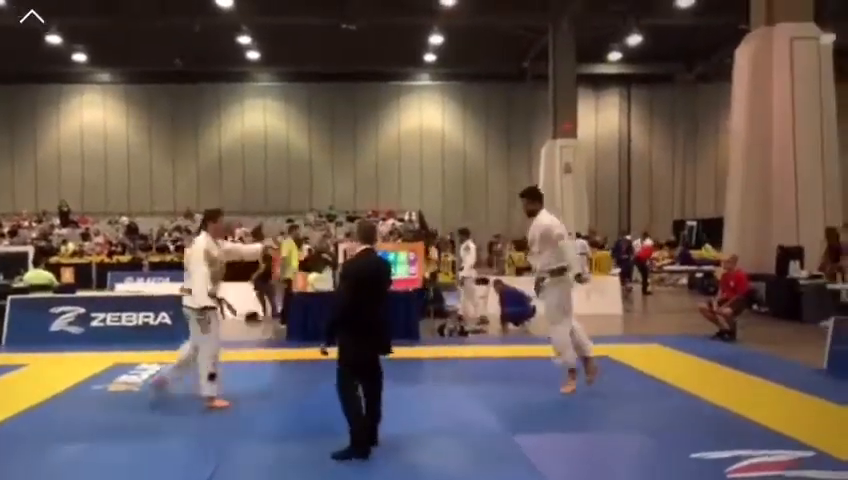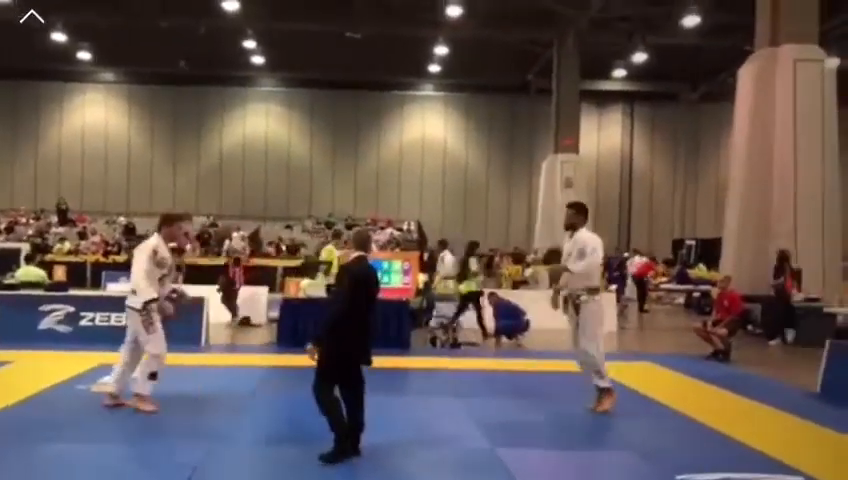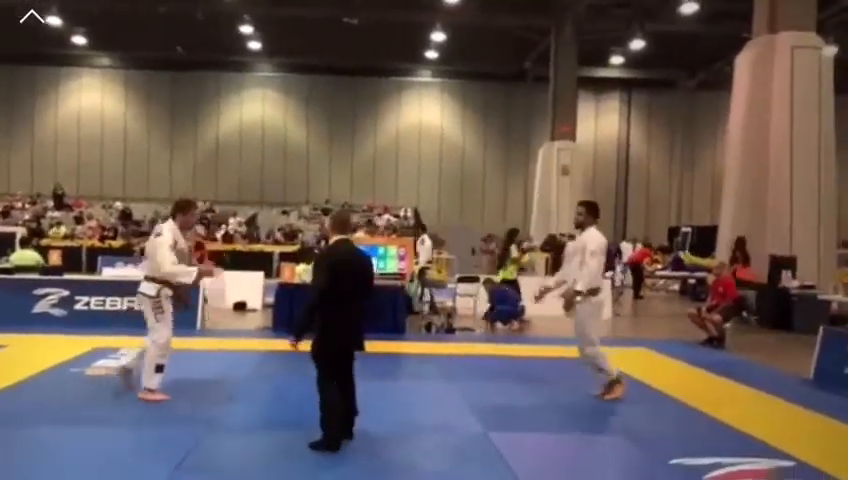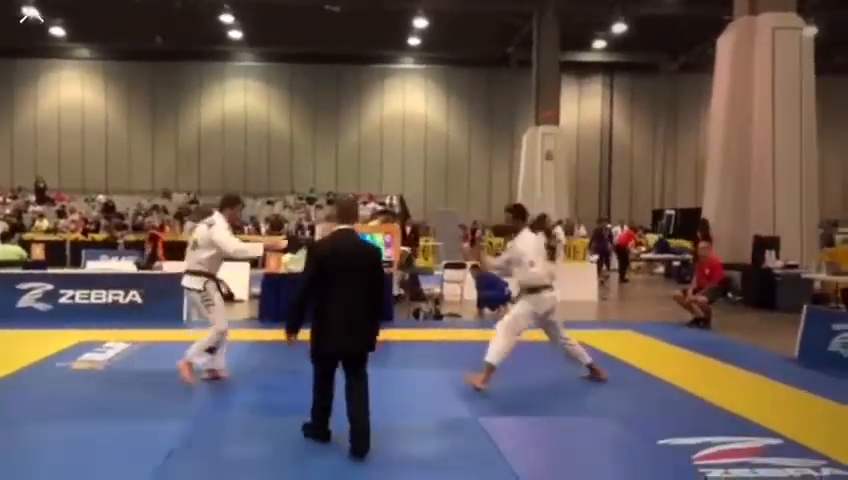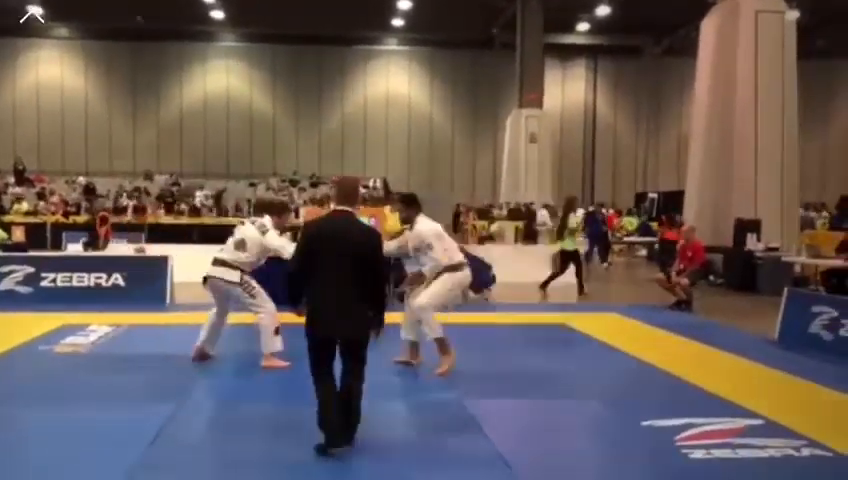
dt=0.5s
person 1, frame 1
left shoulder: (352, 266)
right shoulder: (383, 265)
left elbow: (343, 305)
left wrist: (329, 338)
left hip: (355, 336)
right hip: (375, 334)
left knee: (347, 386)
right knee: (371, 383)
left ankle: (359, 444)
right ankle: (370, 435)
person 1, frame 2
left shoulder: (349, 269)
right shoulder: (371, 273)
left elbow: (338, 309)
left wrist: (317, 340)
left hip: (340, 341)
right hip: (357, 340)
left knee: (322, 387)
right knee: (352, 389)
left ankle: (344, 441)
right ankle: (352, 441)
person 1, frame 3
left shoulder: (327, 256)
right shoulder: (363, 258)
left elbow: (317, 297)
right elbow: (367, 294)
left wrist: (299, 332)
left hip: (329, 331)
right hip: (351, 330)
left knee: (328, 381)
right knee: (345, 378)
left ankle: (331, 438)
right ankle: (346, 427)
person 1, frame 4
left shoulder: (320, 248)
right shoulder: (371, 251)
left elbow: (306, 289)
right elbow: (379, 293)
left wrist: (293, 323)
right wrist: (374, 324)
left hip: (327, 328)
right hip: (360, 329)
left knee: (323, 379)
right knee: (357, 383)
left ankle: (320, 429)
right ankle: (360, 443)
person 1, frame 5
left shoulder: (312, 229)
right shoulder: (370, 235)
left elbow: (296, 269)
right elbow: (379, 280)
left wrist: (297, 299)
right wrist: (377, 316)
left hip: (320, 315)
right hip: (356, 316)
left knee: (322, 372)
right knee: (353, 373)
left ankle: (332, 433)
right ankle: (346, 431)
person 2, frame 1
left shoulder: (547, 223)
right shoulder: (538, 223)
left elbow: (567, 246)
left wrist: (577, 273)
right wrist: (540, 278)
left hip: (556, 280)
right hip: (549, 280)
left knee: (557, 326)
right knee: (566, 322)
left ankle: (571, 373)
right ankle: (588, 360)
person 2, frame 2
left shoulder: (590, 239)
right shoulder: (569, 241)
left elbow: (593, 264)
left wrist: (567, 268)
right wrist: (558, 290)
left hip: (589, 301)
right hip: (576, 300)
left knee: (590, 348)
right knee: (582, 349)
left ankle: (607, 392)
right ankle: (602, 391)
person 2, frame 3
left shoulder: (594, 239)
right shoulder: (582, 239)
left elbow: (591, 268)
right elbow: (571, 270)
left wrist: (575, 291)
right wrist: (549, 287)
left hip: (587, 300)
right hip: (579, 299)
left knee: (589, 346)
right knee: (586, 346)
left ankle: (616, 382)
right ankle: (610, 382)
person 2, frame 4
left shoulder: (525, 245)
right shoulder: (518, 242)
left elbow: (536, 275)
right elbow: (503, 263)
left wrist: (519, 279)
right wrist: (487, 262)
left hip: (536, 297)
right hip: (546, 296)
left knee: (505, 330)
right knee: (559, 336)
left ankle: (483, 377)
right ankle: (594, 369)
person 2, frame 5
left shoulder: (425, 230)
right shoulder: (414, 230)
left elbow: (438, 260)
right elbow: (394, 246)
left wrist: (419, 275)
left hip: (456, 274)
right hip: (445, 273)
left knee: (421, 306)
right knee: (412, 305)
left ankle: (446, 353)
right ankle: (412, 354)
person 3, frame 1
left shoulder: (216, 244)
right shoulder: (201, 247)
left elbow: (238, 250)
right elbow: (197, 278)
left wrist: (262, 248)
right wrist: (206, 306)
left hip: (205, 302)
right hip: (200, 303)
left knee: (194, 347)
right knee: (209, 349)
left ankle: (164, 379)
right ankle: (210, 396)
person 3, frame 2
left shoulder: (162, 249)
right shoulder: (150, 247)
right elbow: (139, 277)
left wrist: (173, 291)
right wrist: (157, 300)
left hip: (144, 305)
right hip: (143, 306)
left knee: (132, 351)
right knee: (156, 350)
left ankle: (113, 394)
right ankle: (139, 396)
person 3, frame 3
left shoulder: (174, 233)
right shoulder: (166, 236)
right elbow: (168, 268)
left wrist: (199, 270)
right wrist: (198, 271)
left hip: (160, 291)
right hip: (155, 292)
left knee: (157, 337)
right knee: (161, 339)
left ankle: (130, 368)
right ankle: (149, 388)
person 3, frame 4
left shoulder: (212, 224)
right shoulder: (218, 227)
right elbow: (234, 248)
right wrist: (266, 246)
left hip: (197, 280)
right hip: (200, 284)
left knee: (218, 326)
right knee: (220, 327)
left ankle: (213, 368)
right ankle: (188, 362)
person 3, frame 5
left shoulder: (252, 223)
right shoulder: (268, 233)
right elbow: (290, 251)
left hip: (215, 272)
right hip: (232, 275)
left knee: (220, 310)
right knee: (266, 309)
left ankle: (202, 349)
right ankle: (269, 356)
